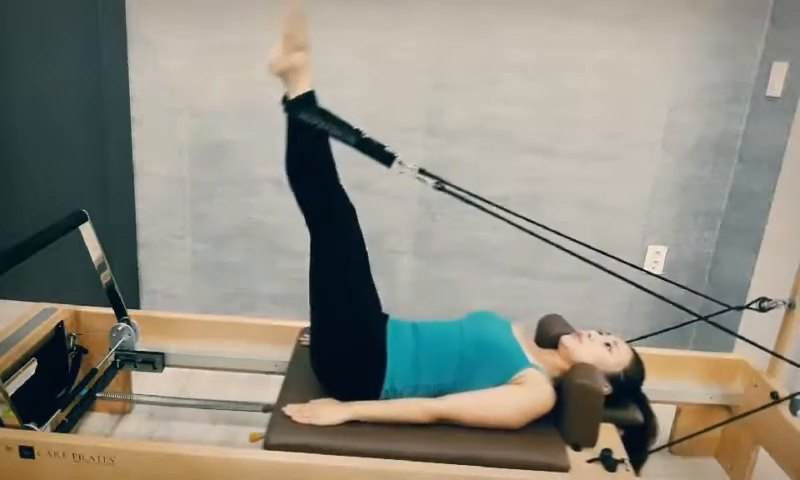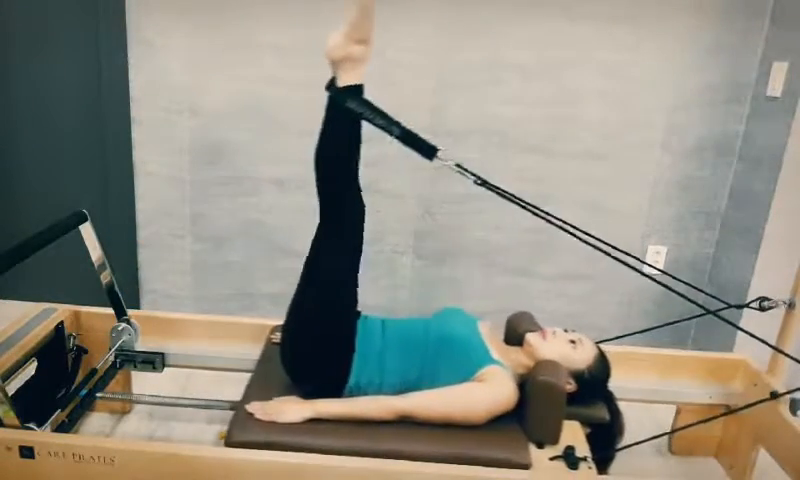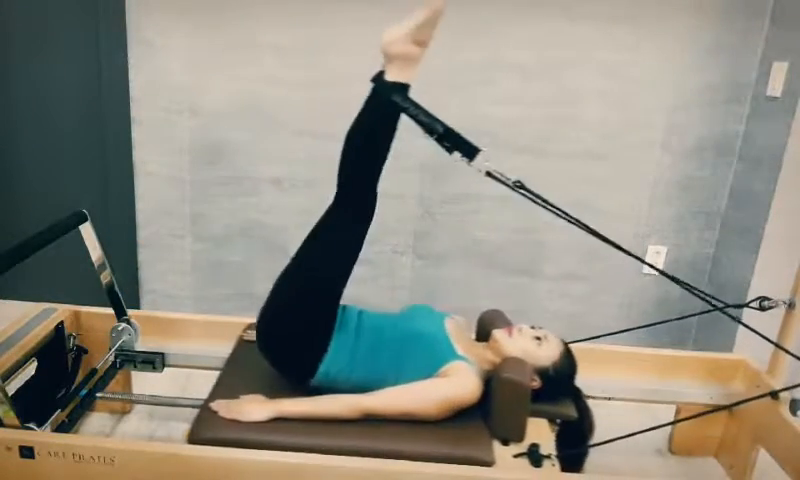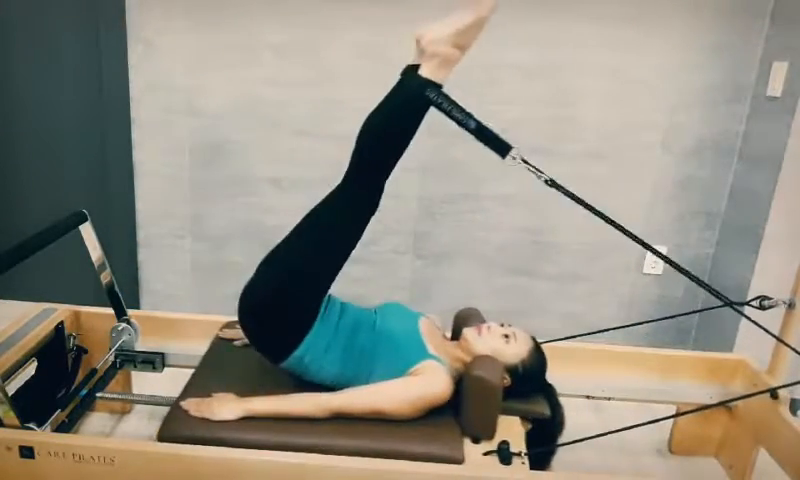
dt=0.3s
person 1, frame 1
left shoulder: (537, 395)
right shoulder: (519, 342)
left elbow: (439, 410)
left wrist: (346, 411)
left hip: (359, 371)
right hip: (377, 340)
left knee: (333, 221)
right knee: (332, 214)
person 1, frame 2
left shoulder: (501, 391)
right shoulder: (488, 340)
left elbow: (400, 408)
left wrist: (309, 408)
left hip: (326, 366)
right hip: (347, 337)
left knee: (340, 214)
person 1, frame 3
left shoulder: (465, 386)
right shoulder: (457, 331)
left elbow: (364, 406)
left wrist: (273, 408)
left hip: (299, 346)
right hip: (305, 332)
left knee: (354, 200)
right knee: (356, 198)
person 1, frame 4
left shoulder: (436, 385)
right shoulder: (430, 329)
left elbow: (334, 405)
left wrist: (243, 406)
left hip: (281, 322)
right hip: (287, 317)
